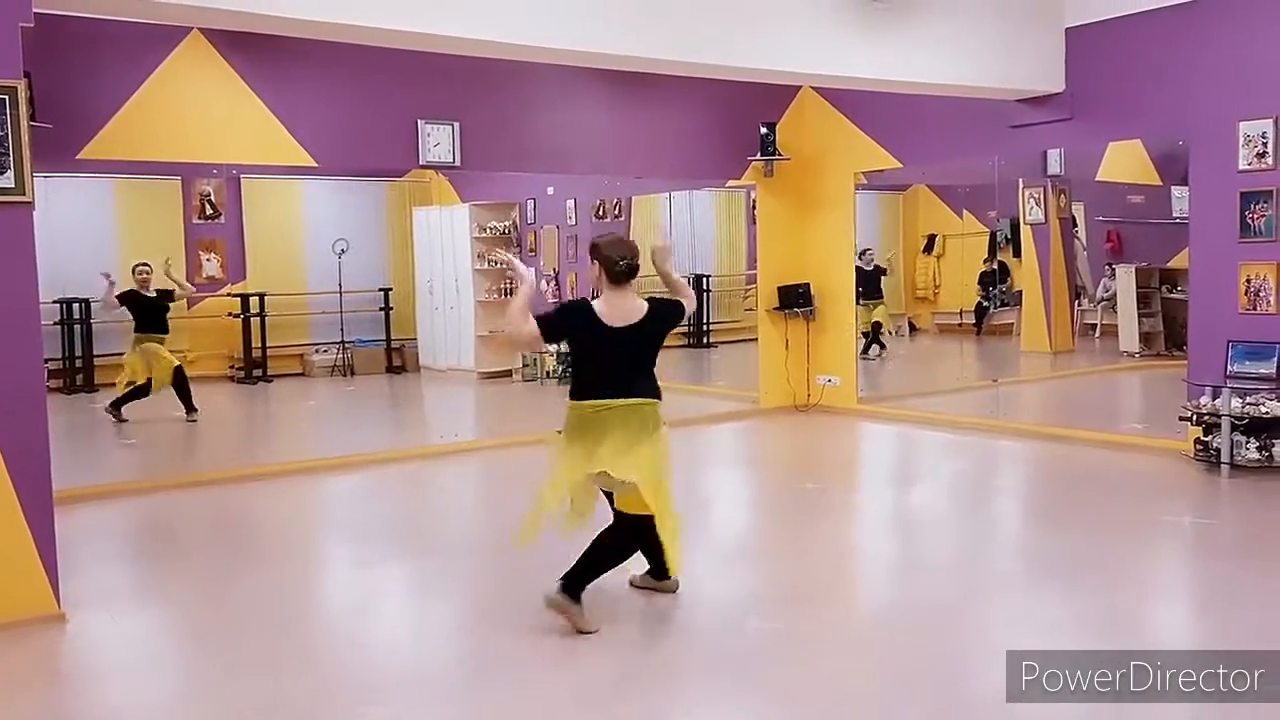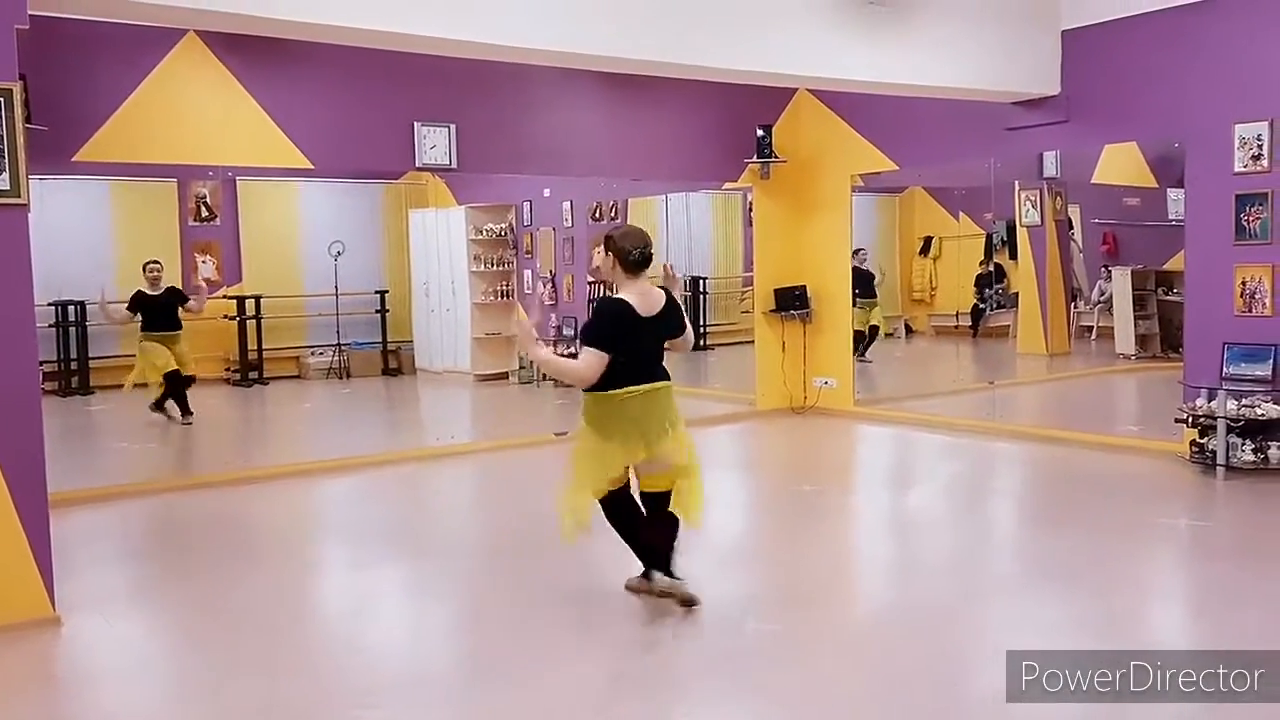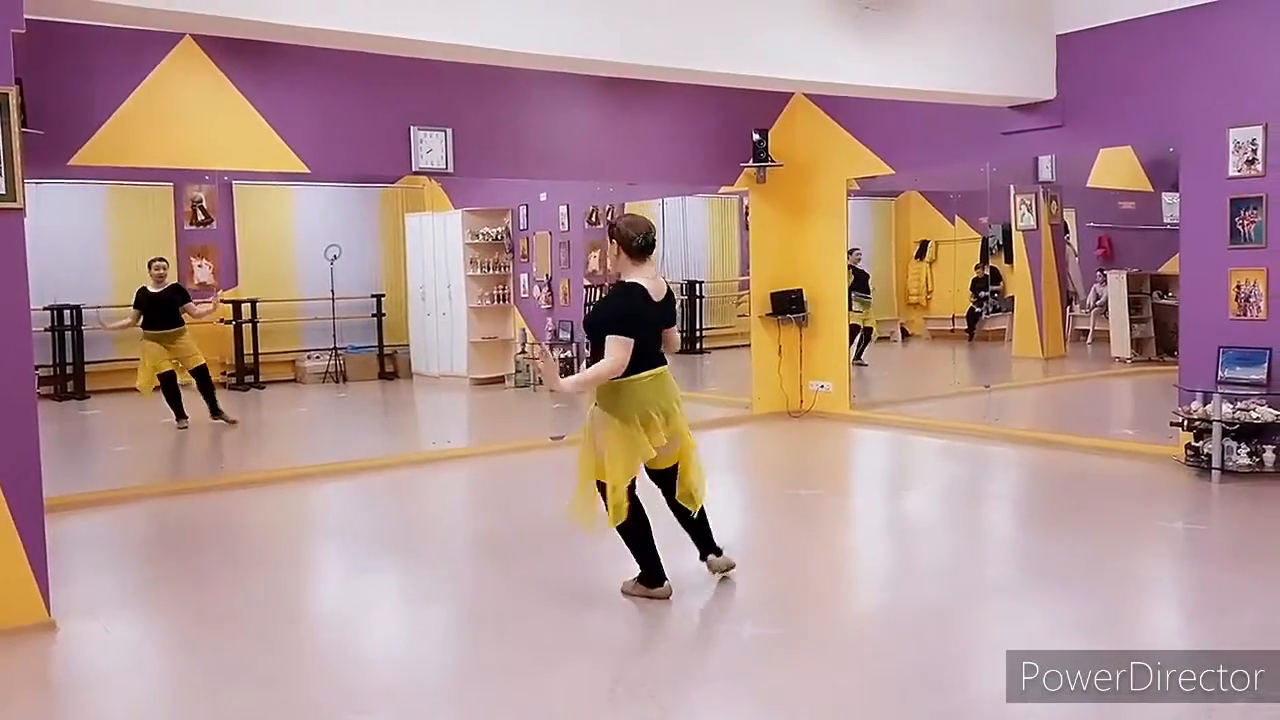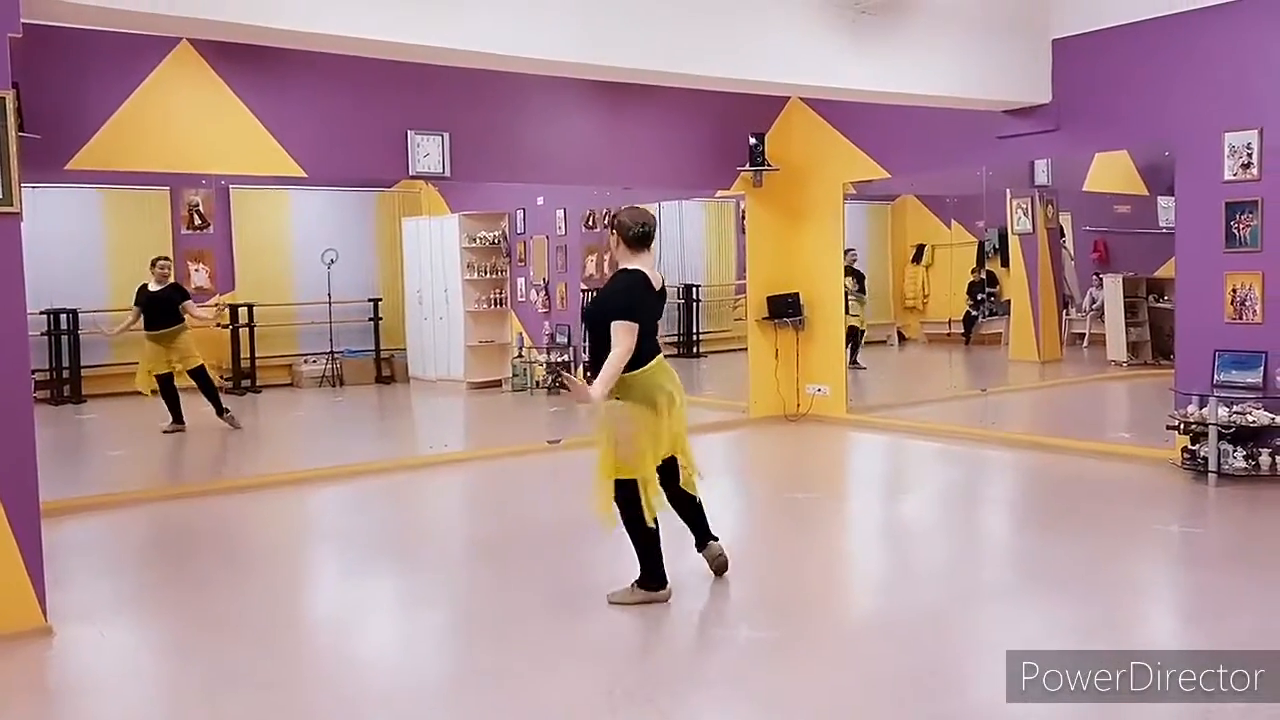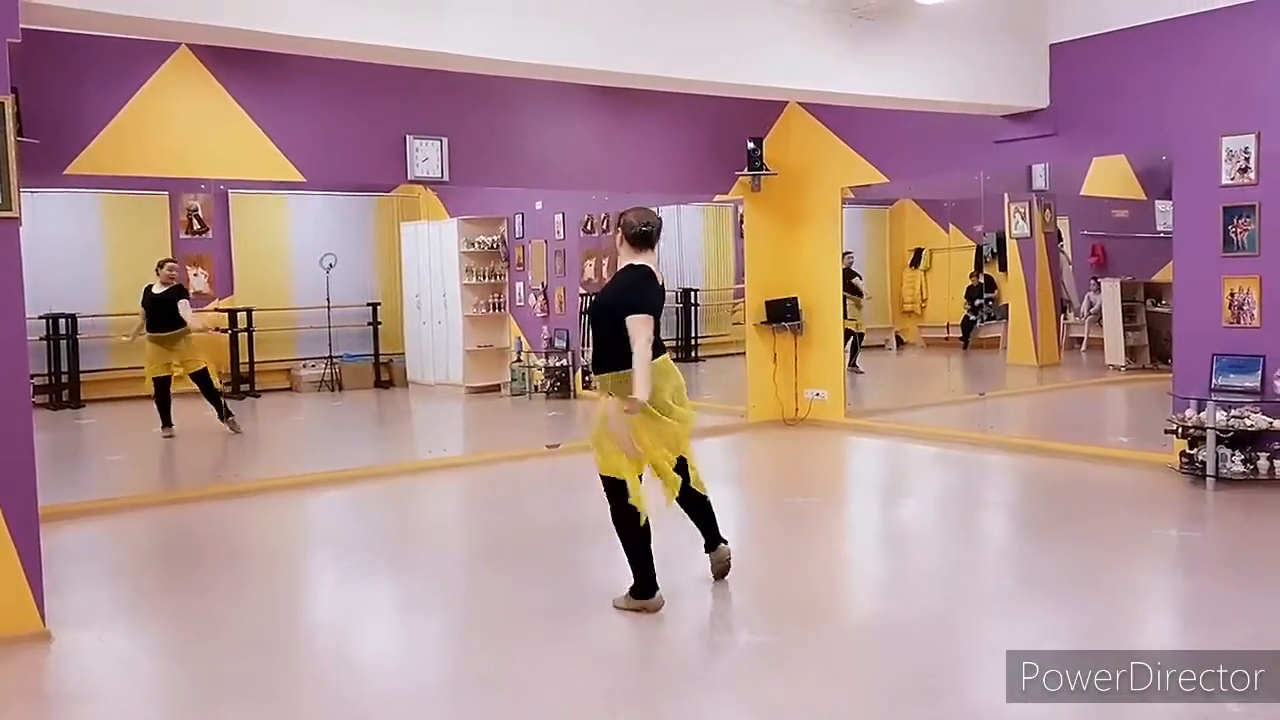
dt=0.2s
person 1, frame 1
left shoulder: (578, 314)
right shoulder: (657, 314)
left elbow: (519, 335)
right elbow: (688, 301)
left wrist: (525, 284)
right wrist: (664, 268)
left hip: (588, 425)
right hip: (638, 425)
left knee: (626, 506)
right knee: (640, 517)
left ankle: (659, 571)
right ankle: (569, 589)
person 1, frame 2
left shoulder: (610, 311)
right shoulder: (666, 302)
left elbow: (585, 374)
right elbow: (684, 343)
left wrist: (536, 352)
left hip: (610, 417)
right hip: (656, 409)
left knee: (612, 495)
right knee: (659, 497)
left ankle: (654, 572)
right ankle: (661, 570)
person 1, frame 3
left shoulder: (622, 297)
right shoulder: (662, 288)
left elbow: (615, 363)
left wrist: (564, 384)
left hip: (624, 403)
right hip: (660, 393)
left knee: (616, 489)
right knee: (670, 477)
left ankle: (653, 579)
right ankle: (711, 552)
person 1, frame 4
left shoulder: (624, 283)
right shoulder: (652, 279)
left elbow: (622, 348)
left wrist: (597, 392)
left hip: (632, 394)
right hip: (658, 384)
left knee: (629, 487)
right knee: (669, 470)
left ankle: (653, 582)
right ankle: (708, 541)
person 1, frame 5
left shoulder: (631, 278)
right shoulder: (647, 275)
left elbow: (642, 341)
left wrist: (638, 392)
left hip: (630, 390)
right hip: (661, 382)
left knee: (621, 490)
right knee: (677, 469)
left ankle: (644, 591)
right ankle: (716, 543)
person 2, frame 1
left shoulder: (162, 294)
right shoulder: (131, 295)
left elbow: (189, 292)
right elbow: (108, 305)
left wrist: (170, 276)
right wrist: (110, 286)
left hip: (160, 342)
right hip: (146, 342)
left knee: (151, 384)
right knee: (178, 373)
left ankle: (114, 406)
right ankle: (190, 409)
person 2, frame 2
left shoulder: (173, 292)
right shoulder: (139, 296)
left elbow: (196, 309)
right elbow: (124, 319)
left wrist: (202, 293)
right wrist: (105, 310)
left hip: (174, 340)
right hip: (151, 342)
left knee: (188, 378)
right knee: (174, 378)
left ankle: (158, 404)
right ankle: (185, 412)
person 2, frame 3
left shoulder: (176, 289)
right shoulder: (142, 292)
left elbow: (194, 312)
right elbow: (133, 320)
left wrist: (213, 306)
right wrist: (110, 326)
left hip: (179, 336)
right hip: (153, 341)
left knee: (202, 374)
right knee: (167, 379)
left ankle: (216, 411)
right ankle: (181, 417)
person 2, frame 4
left shoulder: (176, 288)
right shoulder: (142, 290)
left elbow: (193, 310)
right elbow: (133, 317)
left wrist: (211, 316)
right wrist: (116, 331)
left hip: (178, 336)
right hip: (154, 341)
left knee: (200, 375)
right knee: (164, 382)
left ankle: (223, 412)
right ankle: (178, 421)
person 2, frame 5
left shoulder: (179, 290)
right shoulder: (148, 290)
left elbow: (185, 308)
right elbow: (143, 317)
left wrist: (194, 324)
right wrist: (132, 336)
left hip: (180, 339)
right hip: (155, 342)
left knee: (203, 378)
right knee: (161, 385)
left ankle: (226, 415)
right ankle: (166, 425)
